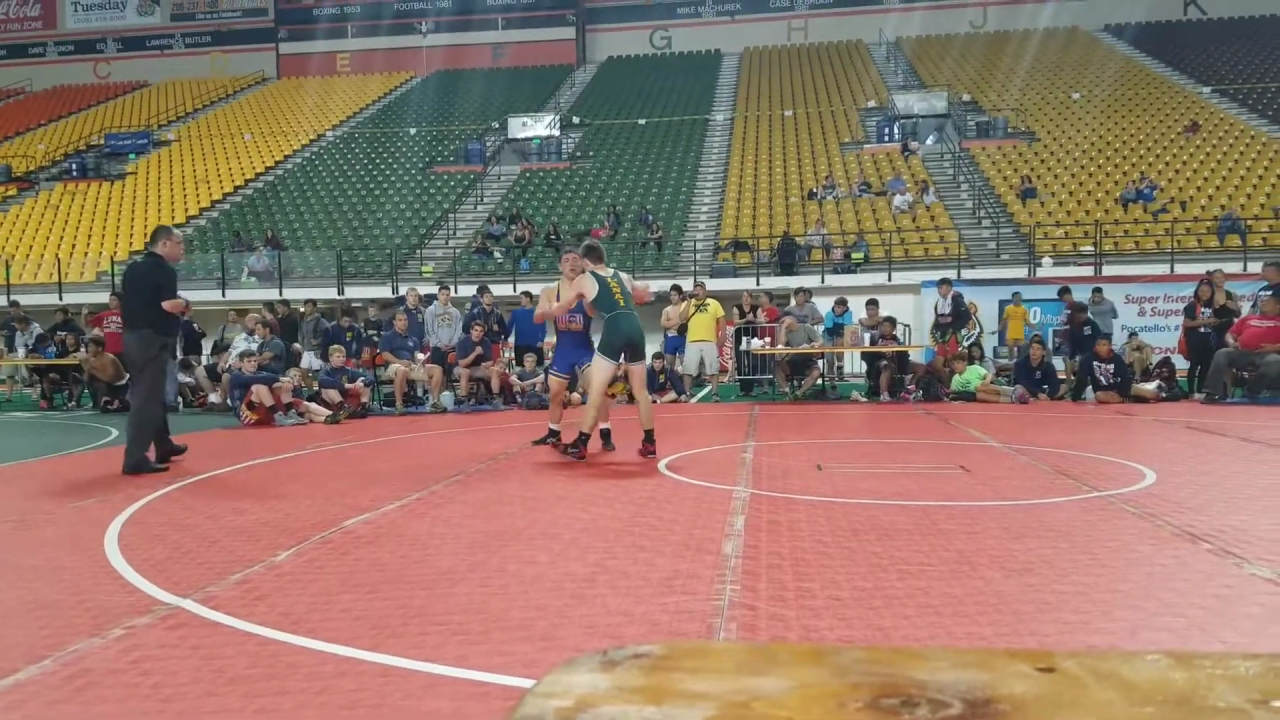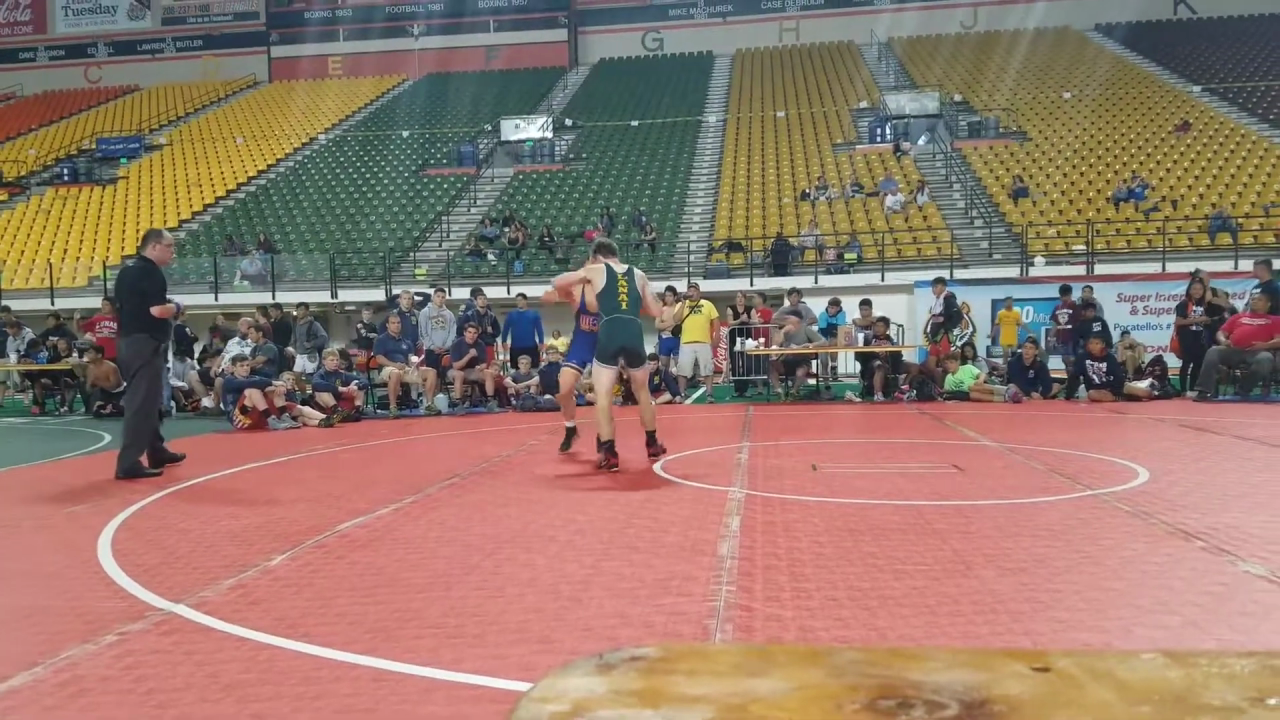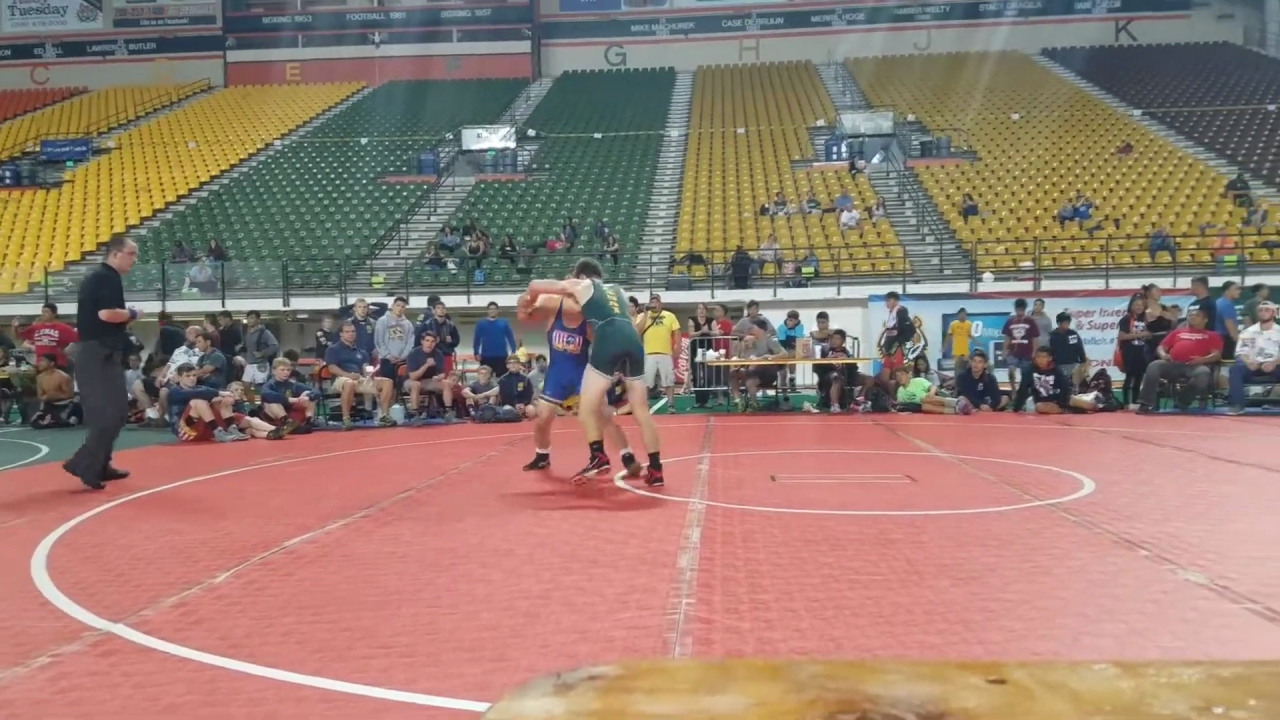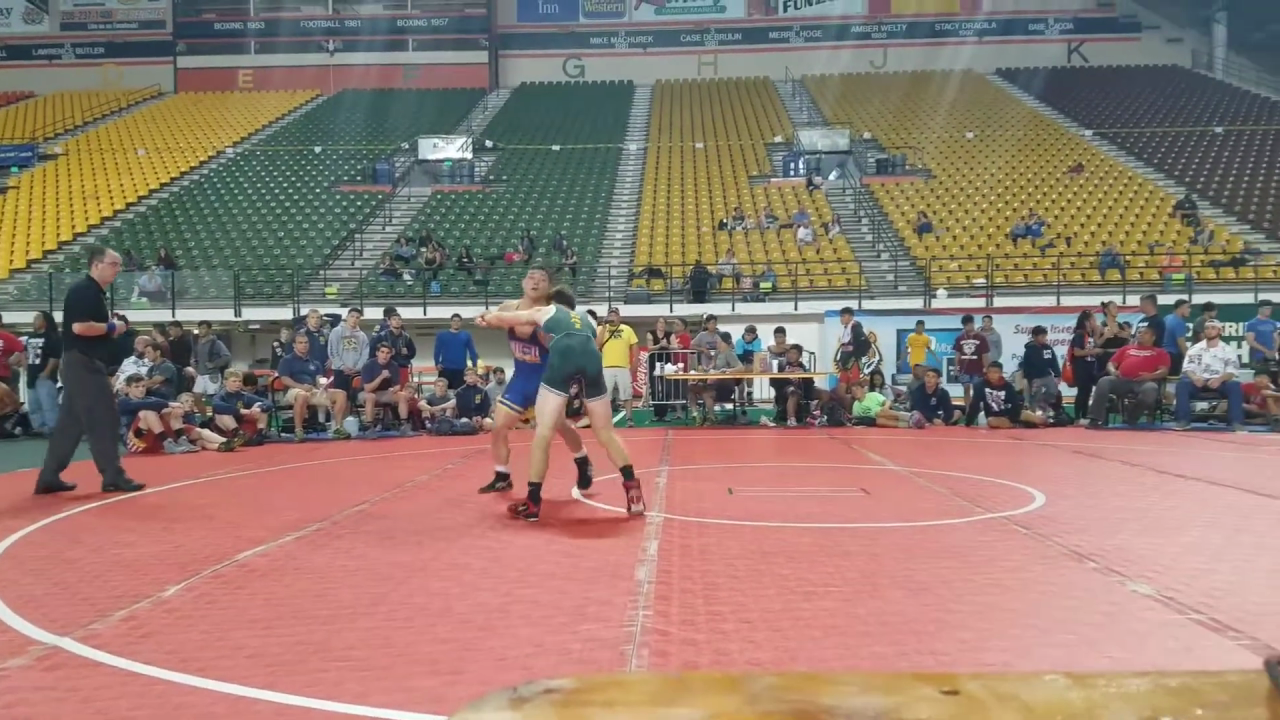
dt=0.5s
person 1, frame 1
left shoulder: (133, 268)
right shoulder: (163, 269)
right elbow: (169, 305)
right wrist: (184, 303)
left hip: (132, 337)
right hip: (152, 339)
left knee: (151, 394)
right knee: (147, 398)
left ankle: (164, 446)
right ankle: (135, 458)
person 1, frame 2
left shoulder: (126, 272)
right shoulder: (151, 273)
right elbow: (158, 309)
left wrist: (168, 307)
right wrist: (176, 307)
left hip: (128, 341)
right hip: (145, 344)
left knee: (149, 400)
right knee: (143, 403)
left ankle: (156, 451)
right ankle: (128, 463)
person 1, frame 3
left shoulder: (96, 278)
right shoulder: (108, 278)
right elbow: (107, 313)
left wrist: (124, 316)
right wrist: (131, 314)
left hip: (91, 351)
right hip: (100, 352)
left knee: (100, 410)
right knee: (115, 410)
left ankle: (99, 465)
right ankle: (83, 463)
person 1, frame 4
left shoulder: (94, 292)
right shoulder: (83, 291)
right elbow: (79, 327)
left wrist: (110, 328)
right wrist: (110, 327)
left hip: (84, 364)
right hip: (84, 365)
left knee: (70, 424)
right knee: (105, 420)
left ankle: (49, 478)
right ankle: (113, 477)
person 2, frame 1
left shoulder: (583, 281)
right shoulder: (623, 276)
left elbow: (559, 311)
right elbow: (645, 295)
left wrist: (553, 307)
left hip: (614, 330)
right hip: (636, 328)
left knee: (596, 391)
right knee: (640, 390)
left ankle: (580, 446)
right ankle: (649, 444)
person 2, frame 2
left shoulder: (595, 271)
right shoulder: (638, 274)
left elbow: (559, 284)
right elbow: (656, 312)
left wrist: (566, 291)
left hip: (610, 335)
right hip: (634, 334)
left knee: (603, 397)
right knee: (643, 391)
left ankle: (609, 454)
right ankle: (653, 444)
person 2, frame 3
left shoulder: (579, 285)
right shoulder: (618, 291)
left elbow: (535, 286)
left wrist: (530, 301)
left hip: (608, 341)
right hip: (633, 340)
left knee: (588, 406)
right knee: (641, 409)
left ankle: (598, 456)
right ankle: (655, 469)
person 2, frame 4
left shoulder: (544, 312)
right shoulder: (587, 321)
left elbow: (497, 318)
left wrist: (484, 318)
left hip: (561, 358)
right hip: (591, 358)
left knee: (543, 433)
right knee: (606, 432)
left ankle: (532, 502)
right ankle: (632, 489)
person 3, frame 1
right shoulder: (550, 291)
right elbow: (537, 318)
right wrist: (550, 310)
left hip: (584, 349)
right hip: (562, 350)
right knee: (555, 394)
left ankle: (605, 434)
right ankle: (553, 433)
person 3, frame 2
right shoulder: (575, 289)
right elbow: (546, 298)
right wrist: (559, 292)
right hip: (578, 346)
right knee: (565, 391)
right ankle: (570, 431)
person 3, frame 3
right shoulder: (553, 302)
right elbow: (525, 317)
right wrist: (526, 304)
left hip: (582, 370)
right hip: (557, 371)
right knee: (541, 421)
left ankle: (628, 459)
right ankle: (541, 457)
person 3, frame 4
right shoulder: (510, 308)
left hip: (545, 379)
right hip: (519, 379)
left knee: (559, 425)
right knee: (499, 428)
left ankle: (582, 462)
right ankle: (502, 478)
